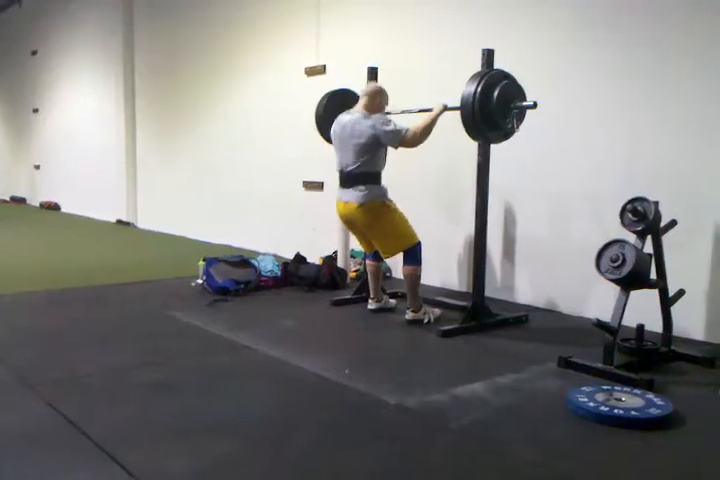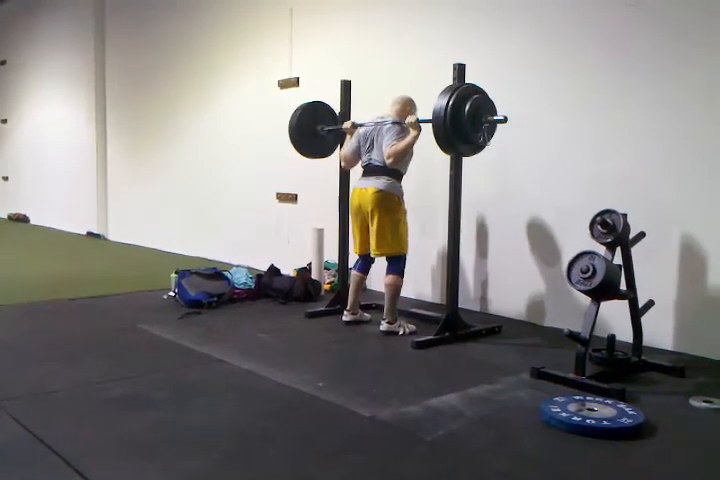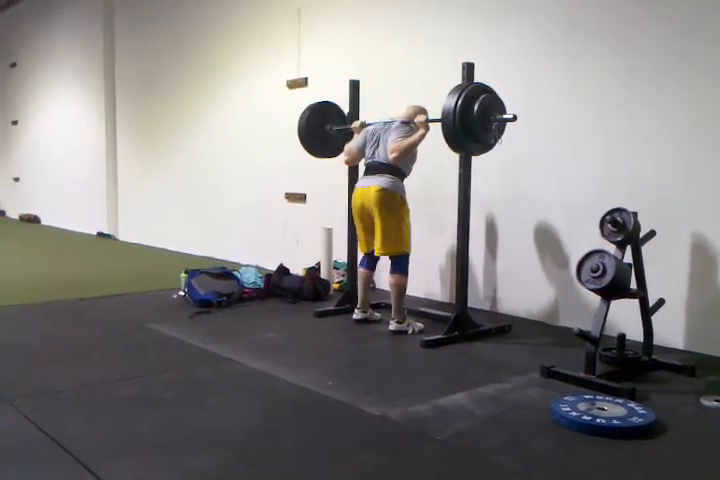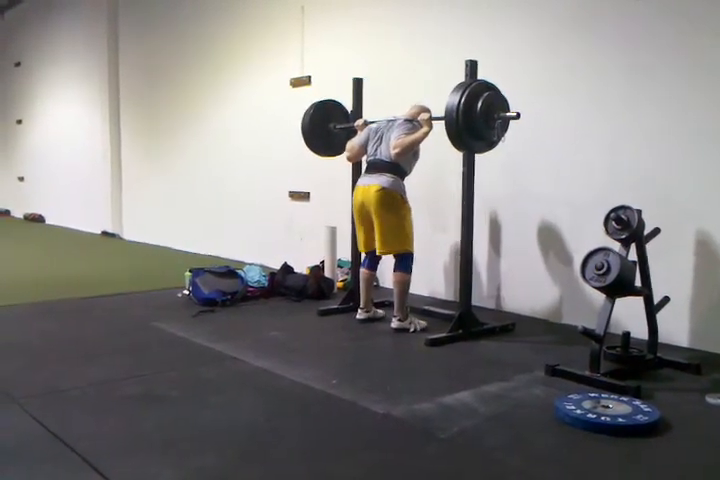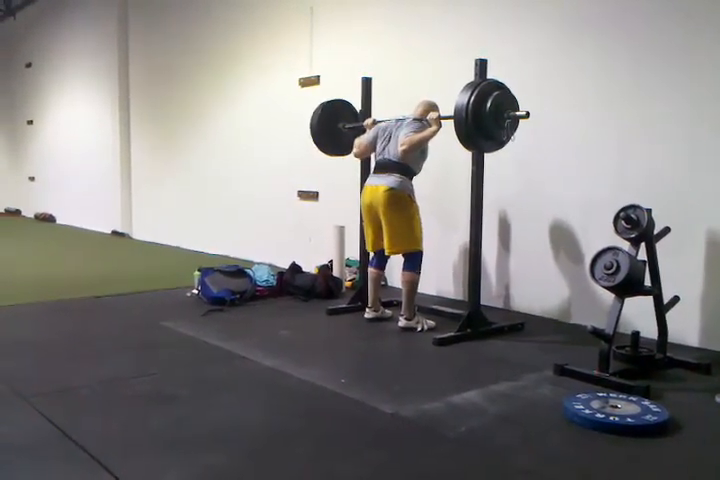
dt=1s
person 1, frame 1
left shoulder: (339, 122)
right shoulder: (375, 123)
right elbow: (414, 138)
right wrist: (436, 113)
left hip: (343, 204)
right hip: (368, 203)
left knee: (374, 247)
right knee: (412, 247)
left ankle: (376, 299)
right ankle: (415, 309)
person 1, frame 2
left shoulder: (366, 128)
right shoulder: (396, 128)
left elbow: (346, 162)
right elbow: (392, 158)
left wrist: (350, 135)
right wrist: (414, 133)
left hip: (360, 192)
right hip: (383, 194)
left knee: (365, 255)
right knee: (396, 258)
left ankle: (351, 310)
right ankle: (390, 320)
person 1, frame 3
left shoulder: (373, 129)
right shoulder: (404, 129)
left elbow: (349, 158)
right elbow: (395, 154)
left wrist: (357, 134)
right wrist: (422, 132)
left hip: (361, 192)
right hip: (385, 192)
left knee: (370, 253)
right knee: (399, 257)
left ankle: (362, 309)
right ankle: (398, 320)
person 1, frame 4
left shoulder: (375, 126)
right shoulder: (407, 126)
left elbow: (350, 154)
right elbow: (397, 150)
left wrist: (360, 132)
right wrist: (425, 130)
left hip: (361, 190)
right hip: (385, 191)
left knee: (371, 253)
right knee: (403, 255)
left ankle: (365, 308)
right ankle: (401, 317)
person 1, frame 5
left shoulder: (385, 126)
right shoulder: (416, 127)
left elbow: (358, 151)
right elbow: (404, 148)
left wrist: (369, 131)
right wrist: (433, 129)
left hip: (370, 190)
right hip: (394, 191)
left knee: (379, 252)
right knee: (412, 254)
left ankle: (373, 308)
right ankle: (408, 317)
